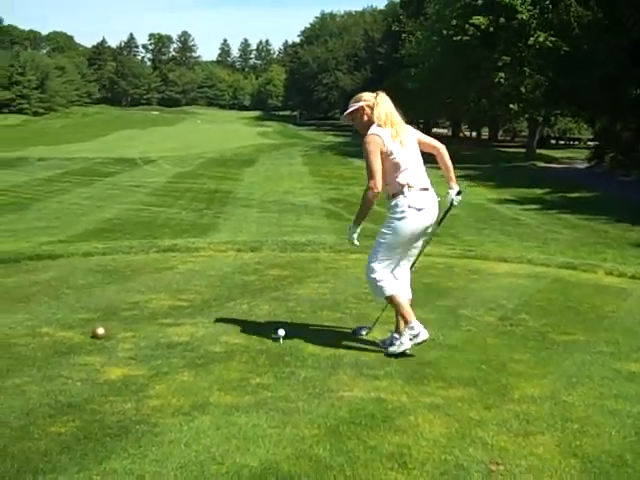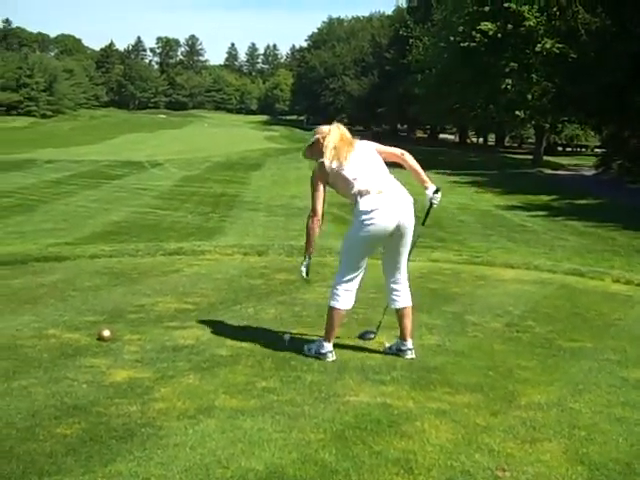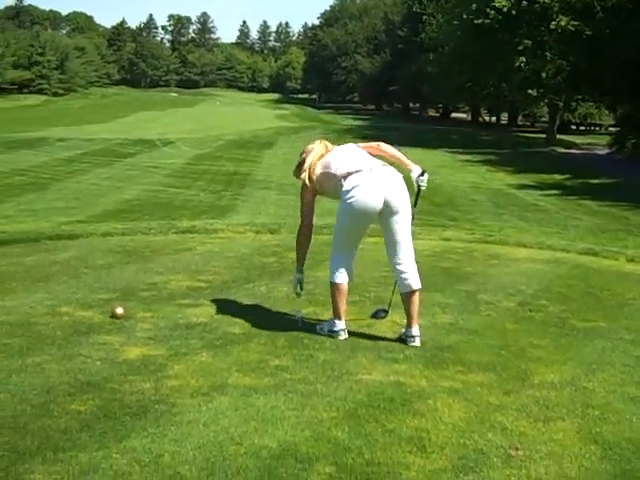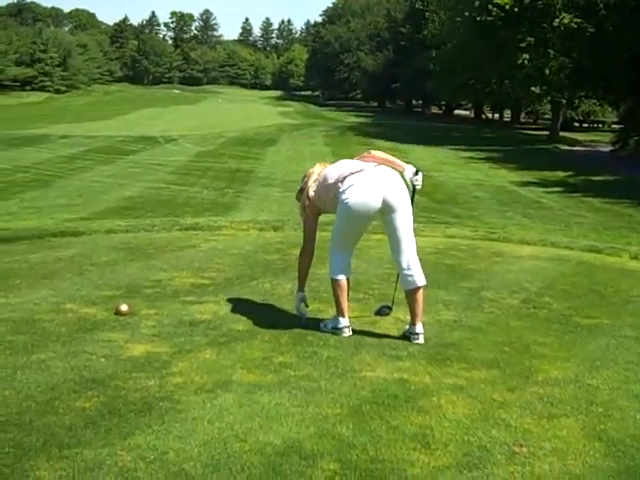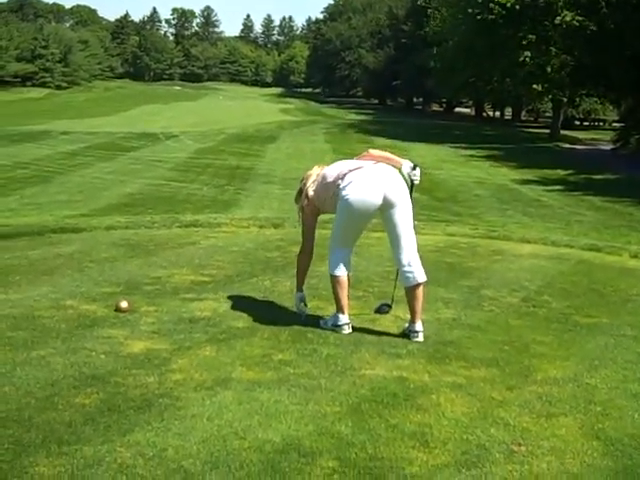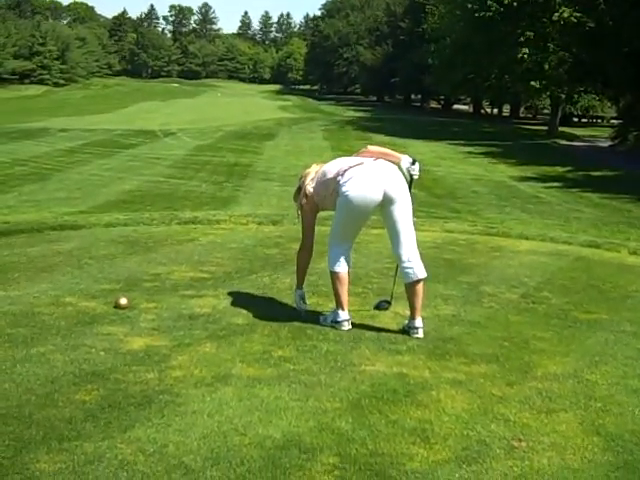
dt=0.4s
person 1, frame 1
left shoulder: (372, 137)
right shoulder: (403, 129)
left elbow: (375, 187)
right elbow: (439, 148)
left wrist: (356, 223)
right wrist: (452, 184)
left hip: (408, 207)
right hip: (427, 202)
left knee: (377, 270)
right knee: (397, 269)
left ankle: (413, 326)
right ankle: (401, 334)
person 1, frame 2
left shoulder: (323, 166)
right shoulder: (364, 145)
left elbow: (316, 216)
right elbow: (403, 155)
left wrist: (307, 258)
right wrist: (428, 185)
left hip: (373, 212)
right hip: (402, 203)
left knee: (346, 279)
right knee: (398, 277)
left ankle: (325, 346)
right ankle: (406, 343)
person 1, frame 3
left shoulder: (311, 176)
right shoulder: (348, 148)
left elbow: (305, 228)
right elbow: (381, 147)
left wrist: (299, 270)
right wrist: (413, 168)
left hip: (360, 190)
right hip: (393, 181)
left knee: (341, 256)
right knee: (404, 258)
left ankle: (338, 324)
right ankle: (412, 330)
person 1, frame 4
left shoulder: (313, 196)
right shoulder: (345, 164)
left elbow: (307, 249)
right elbow: (371, 154)
left wrist: (300, 290)
right wrist: (406, 168)
left hip: (358, 193)
right hip: (391, 182)
left knee: (339, 253)
right knee: (407, 256)
left ankle: (342, 321)
right ankle: (416, 328)
person 1, frame 5
left shoulder: (312, 196)
right shoulder: (344, 165)
left elbow: (306, 250)
right elbow: (369, 153)
left wrist: (299, 290)
right wrist: (404, 164)
left hip: (358, 189)
right hip: (391, 178)
left knee: (339, 251)
right knee: (408, 254)
left ankle: (342, 319)
right ankle: (416, 326)
person 1, frame 6
left shoulder: (311, 193)
right shoulder: (342, 162)
left elbow: (306, 247)
right elbow: (368, 150)
left wrist: (299, 287)
right wrist: (403, 159)
left hip: (358, 186)
right hip: (391, 175)
left knee: (339, 248)
right knee: (408, 251)
left ankle: (341, 315)
right ankle: (415, 322)
